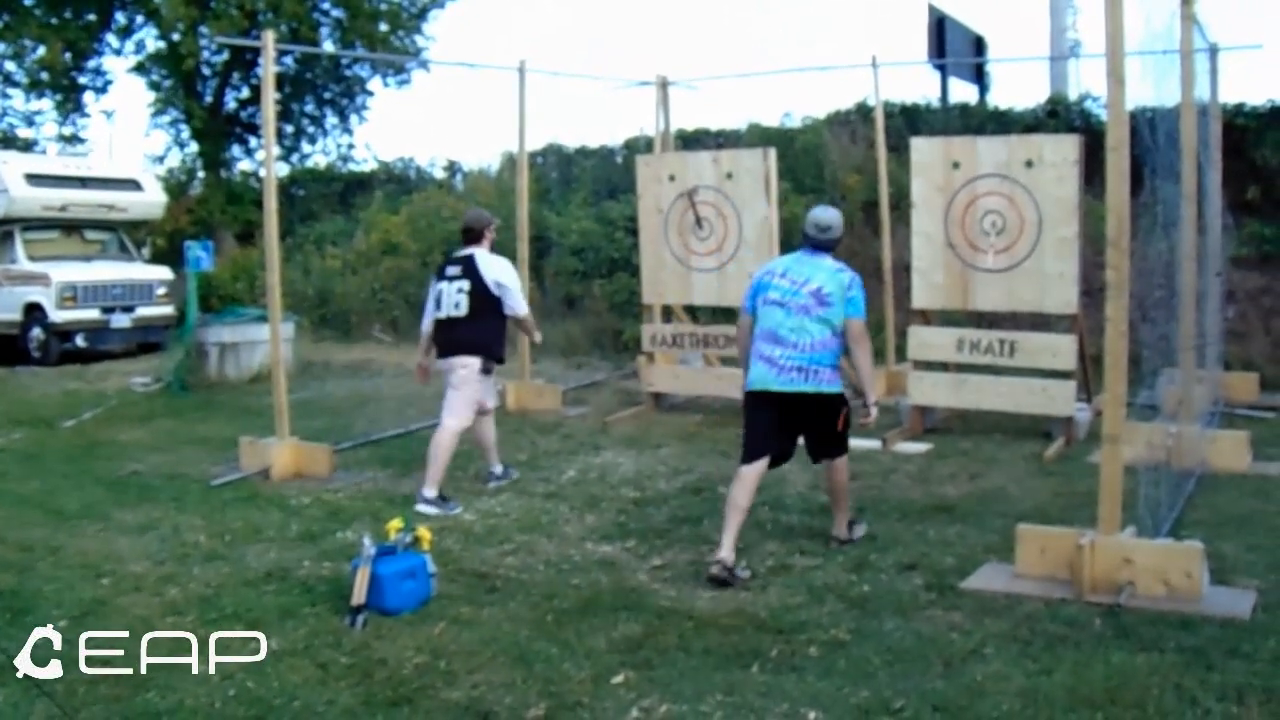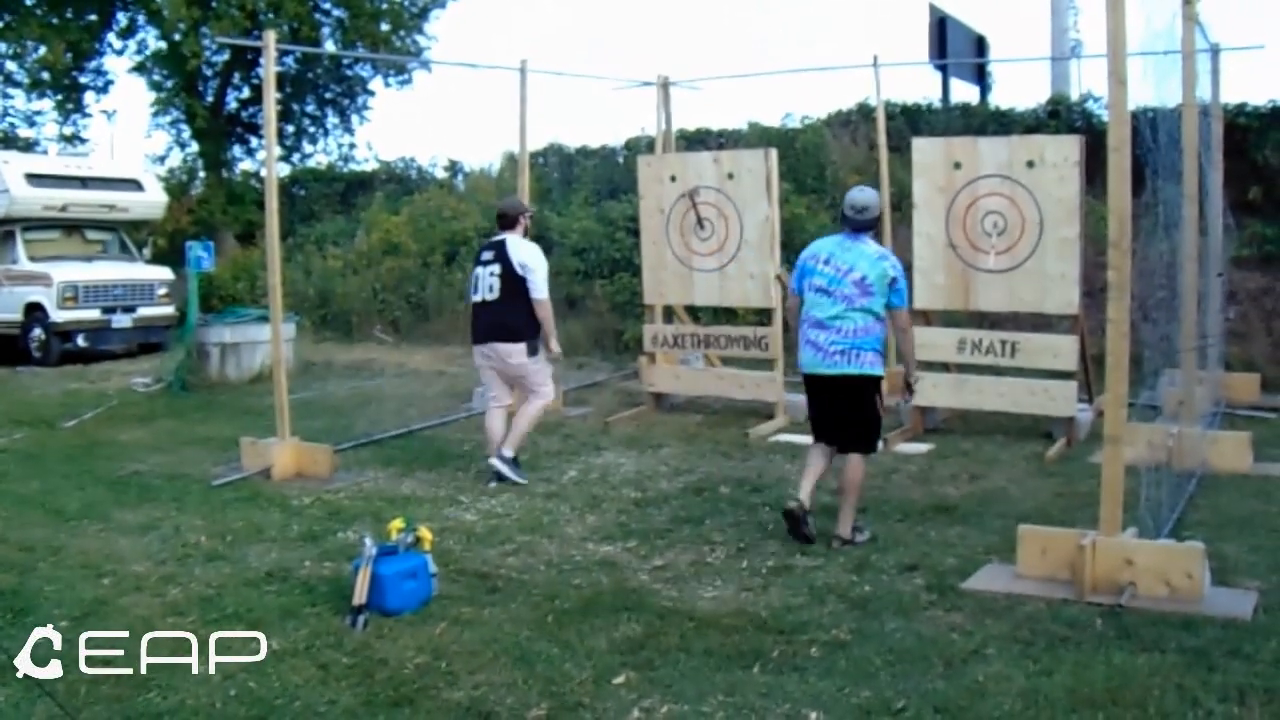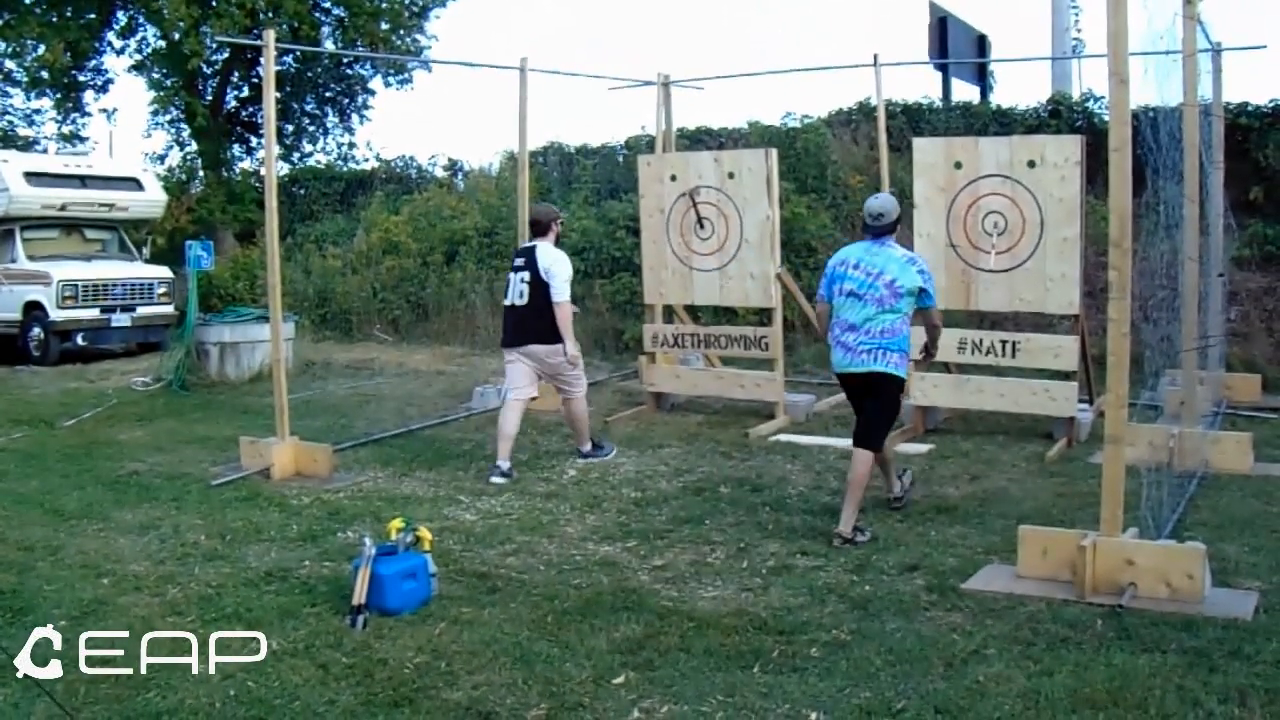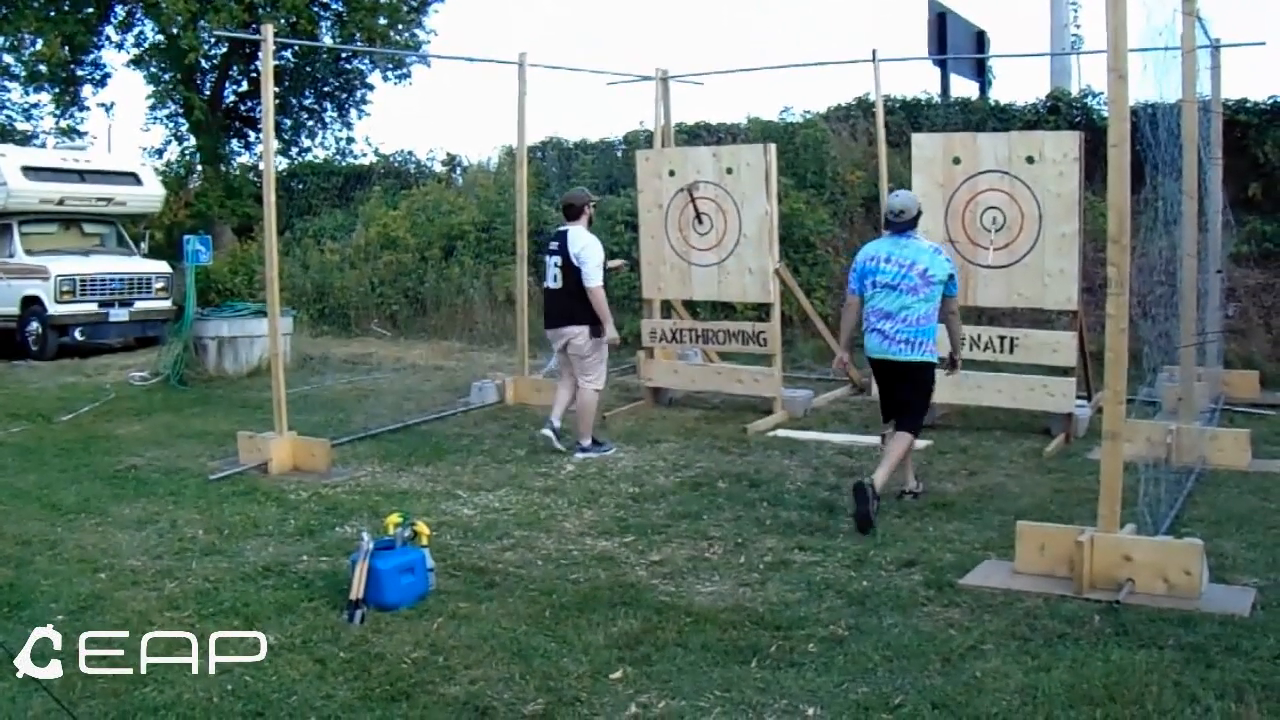
dt=0.3s
person 1, frame 1
left shoulder: (769, 270)
right shoulder: (846, 278)
left elbow: (744, 329)
right elbow: (858, 340)
left wrist: (748, 375)
right wrist: (871, 397)
left hip: (763, 383)
right hip: (817, 385)
left knee: (752, 464)
right knee: (836, 454)
left ankle: (725, 555)
right ankle: (842, 528)
person 1, frame 2
left shoulder: (812, 252)
right shoulder: (886, 262)
left elbow: (792, 307)
right elbow: (901, 325)
right wrist: (910, 373)
left hip: (813, 364)
right hip: (859, 368)
left knee: (824, 439)
right knee: (856, 448)
left ankle: (800, 499)
right ankle: (845, 529)
person 1, frame 3
left shoulder: (840, 259)
right shoulder: (913, 265)
left elbow: (822, 312)
right elbow: (933, 320)
right wrist: (932, 344)
left hip: (845, 362)
right hip: (885, 365)
left knee: (876, 426)
right knee: (866, 443)
left ankle: (896, 487)
right ankle: (846, 527)
person 1, frame 4
left shoulder: (868, 253)
right shoulder: (938, 256)
left elbow: (852, 305)
right elbow: (951, 310)
left wrist: (843, 348)
right wrist: (955, 351)
left hip: (877, 349)
right hip: (918, 352)
left knee: (896, 418)
right knee: (907, 425)
left ankle: (909, 482)
right ankle: (873, 485)
person 2, frame 1
left shoulder: (444, 269)
right shoulder: (497, 266)
left elbow: (430, 318)
right elbow: (519, 312)
left wrist: (424, 356)
right wrist: (534, 333)
left hip: (448, 355)
right hip: (476, 357)
left knee: (483, 409)
right knee: (454, 422)
left ankle: (497, 470)
right ankle: (429, 494)
person 2, frame 2
left shoulder: (482, 254)
right shoulder: (527, 251)
right elbow: (539, 299)
right wrist: (552, 338)
left hip: (484, 341)
right hip: (517, 340)
left knee: (497, 403)
right knee: (541, 395)
left ankle: (500, 467)
right ankle: (506, 454)
person 2, frame 3
left shoulder: (517, 258)
right shoulder: (554, 257)
right elbow: (561, 302)
right wrist: (570, 343)
left hip: (516, 342)
right hip: (550, 343)
left knee: (515, 400)
right knee: (575, 393)
left ankle: (501, 464)
right ankle: (587, 448)
person 2, frame 4
left shoulder: (554, 240)
right shoulder: (587, 241)
right elbow: (593, 288)
left wrist: (605, 266)
right wrist: (609, 325)
left hip: (555, 324)
right hip: (582, 325)
left knee: (569, 377)
right knee: (590, 383)
left ankle: (553, 424)
right ankle: (585, 443)
